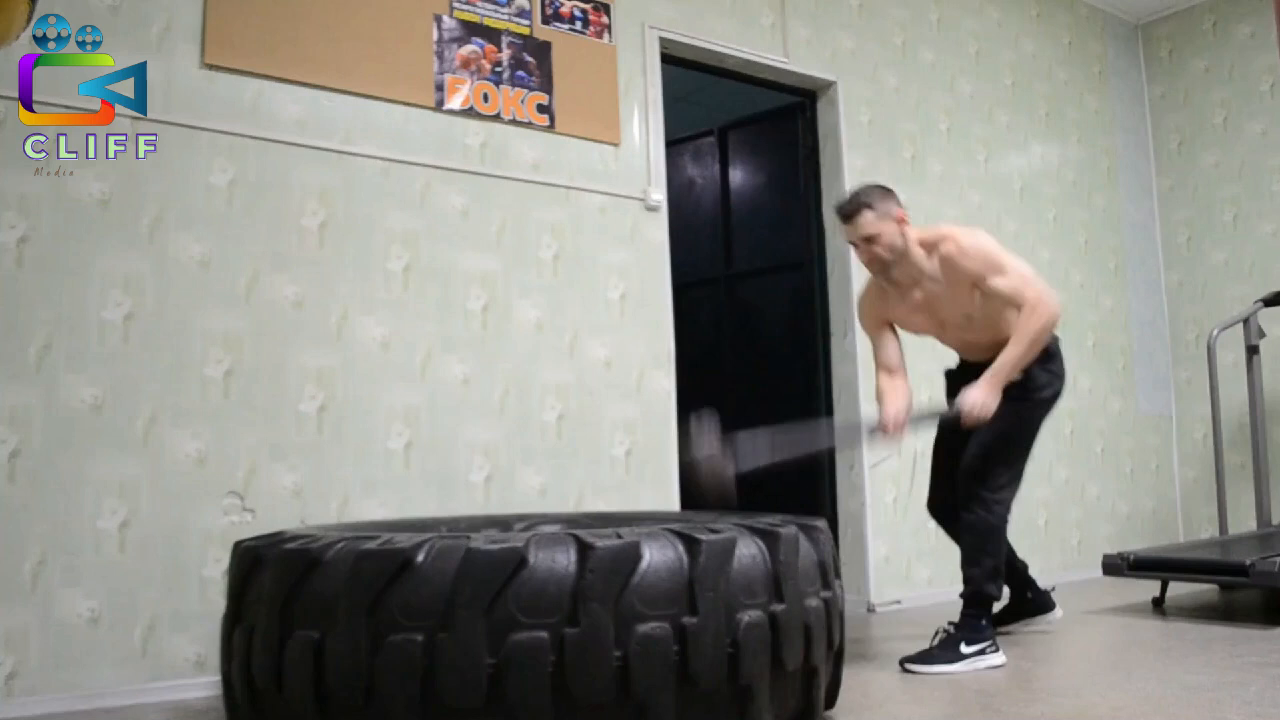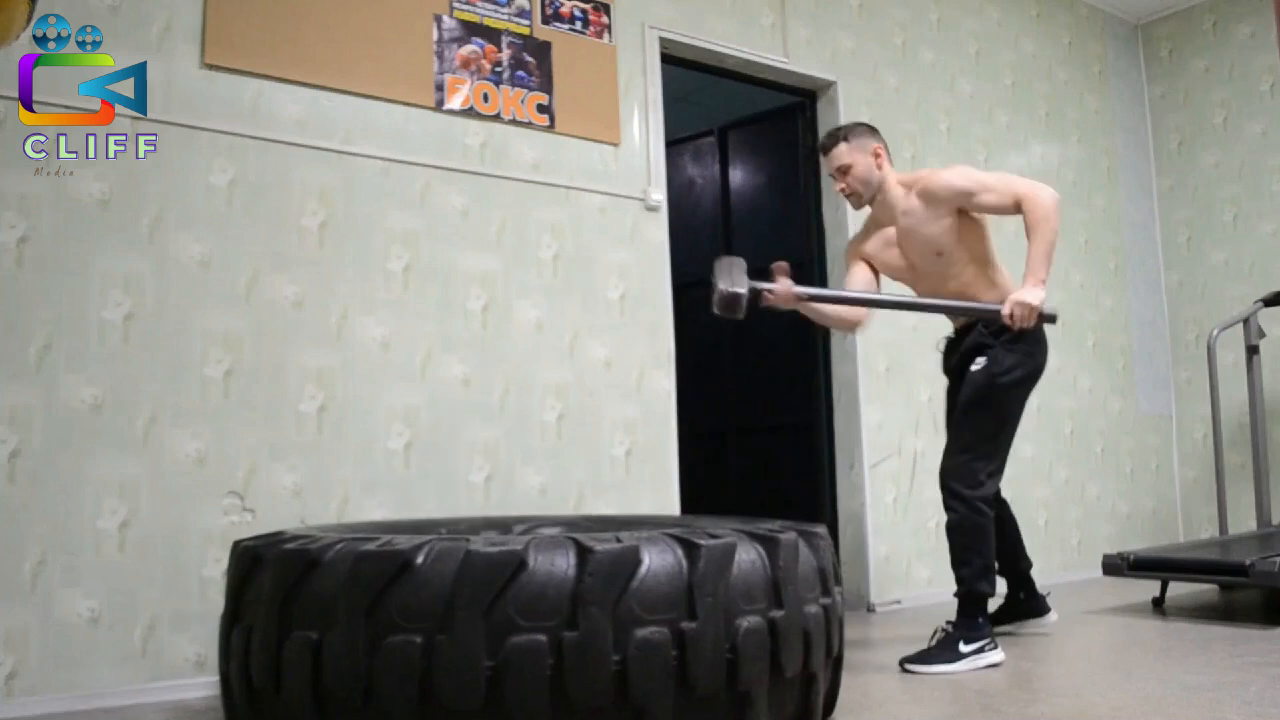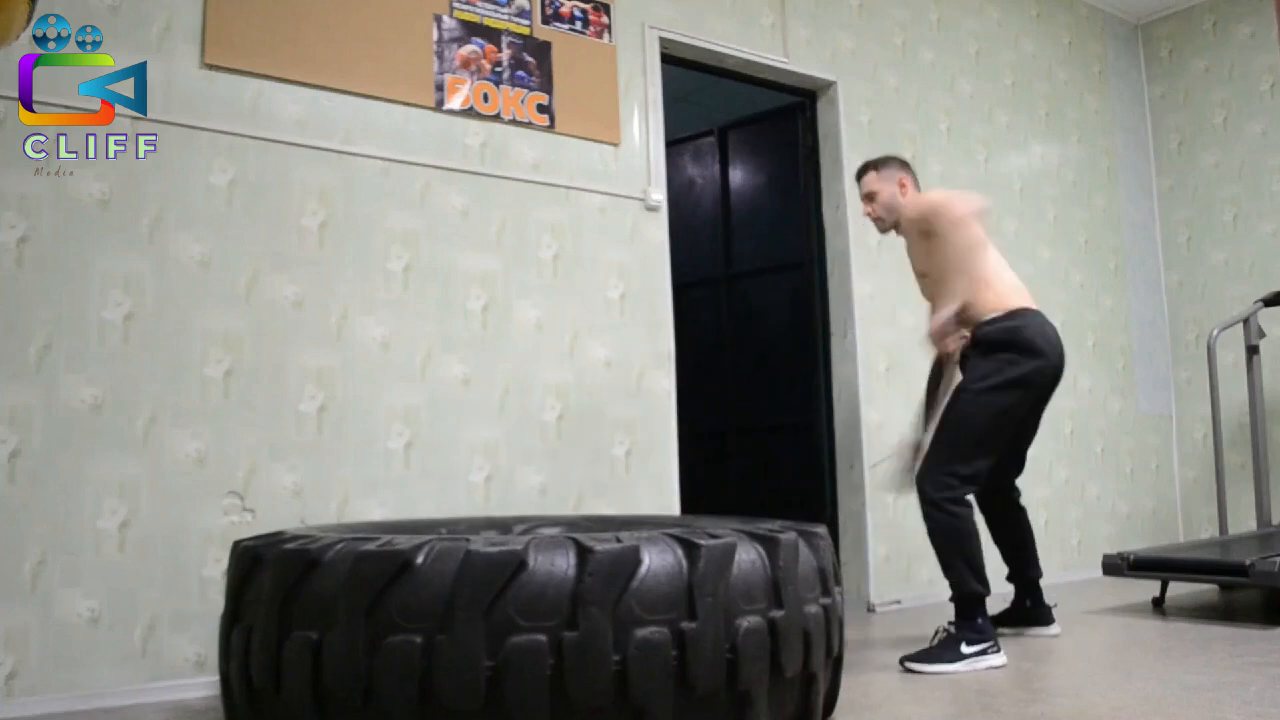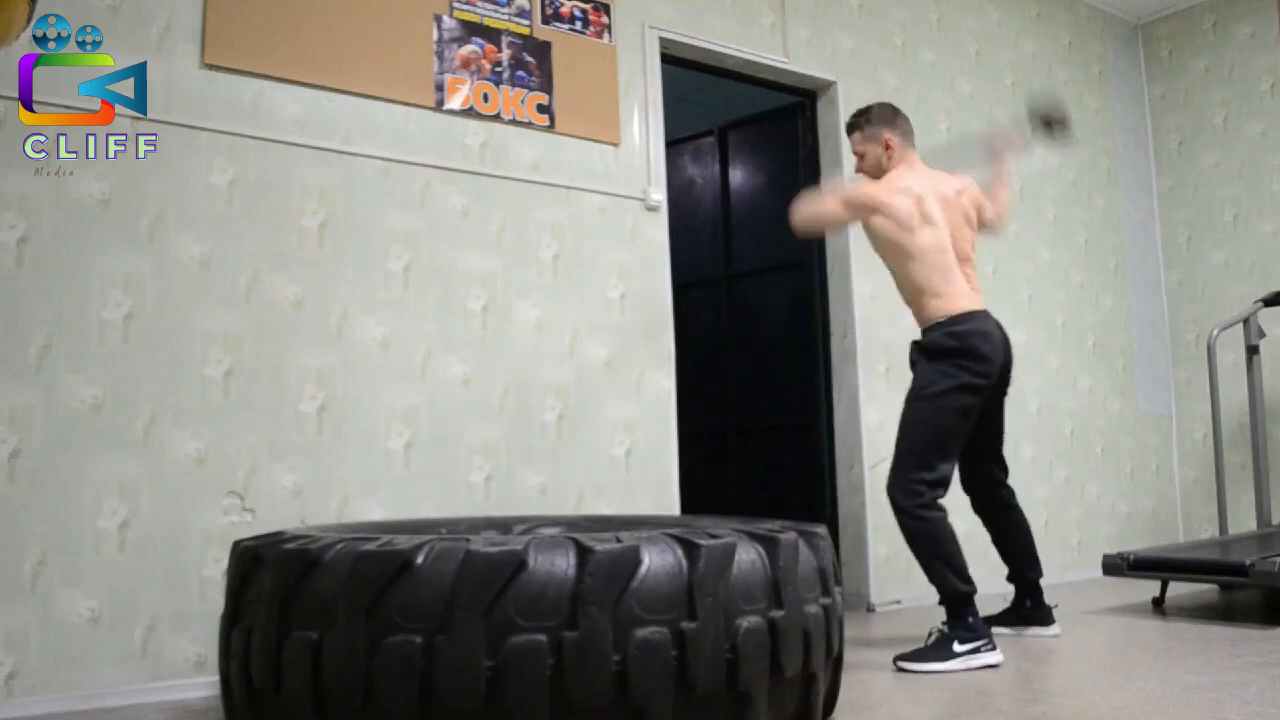
dt=0.4s
person 1, frame 1
left shoulder: (961, 250)
right shoulder: (875, 303)
left elbow: (1044, 306)
right elbow: (891, 373)
left wrist: (993, 383)
right wrist: (892, 410)
left hip: (1029, 368)
right hip: (974, 375)
left knee: (982, 489)
right knee: (946, 502)
left ankle: (975, 634)
right ankle: (1028, 596)
person 1, frame 2
left shoulder: (941, 188)
right shoulder: (865, 247)
left elbow: (1041, 196)
right elbow: (853, 313)
left wrist: (1033, 283)
right wrist: (798, 300)
left hip: (1009, 339)
right hip: (970, 345)
left knee: (963, 478)
right knee: (973, 479)
left ankle: (973, 633)
right ankle: (1025, 597)
person 1, frame 3
left shoulder: (924, 211)
right shoulder: (925, 252)
left elbow: (969, 206)
right elbow: (955, 339)
left wrist: (952, 302)
left hip: (1011, 345)
right hip: (1034, 345)
left knee: (940, 484)
right knee: (993, 484)
left ankle: (976, 633)
right ankle: (1031, 605)
person 1, frame 4
left shoulder: (879, 194)
right shoulder: (957, 186)
left elbow: (803, 217)
right elbow: (994, 218)
left wrist: (829, 196)
right wrist: (1003, 161)
left hip: (953, 350)
right hip: (981, 341)
left knee: (911, 489)
right knee: (987, 482)
left ankle: (967, 633)
right ankle: (1032, 604)
